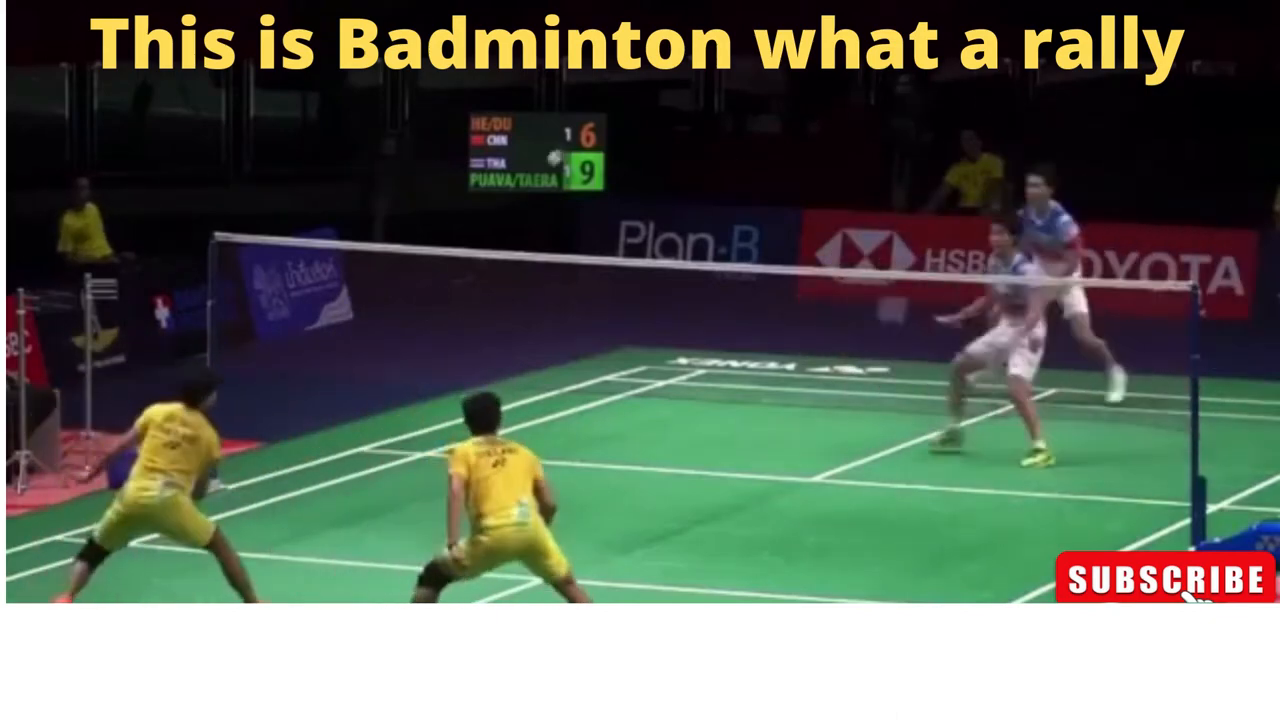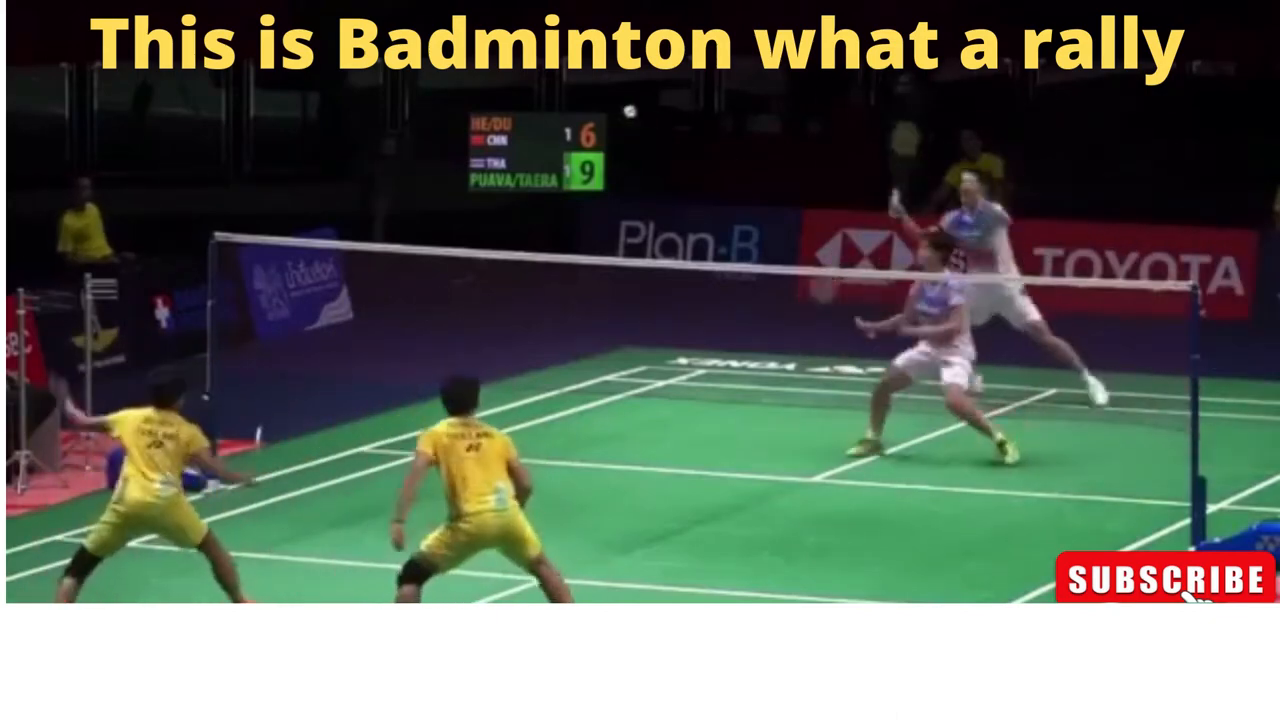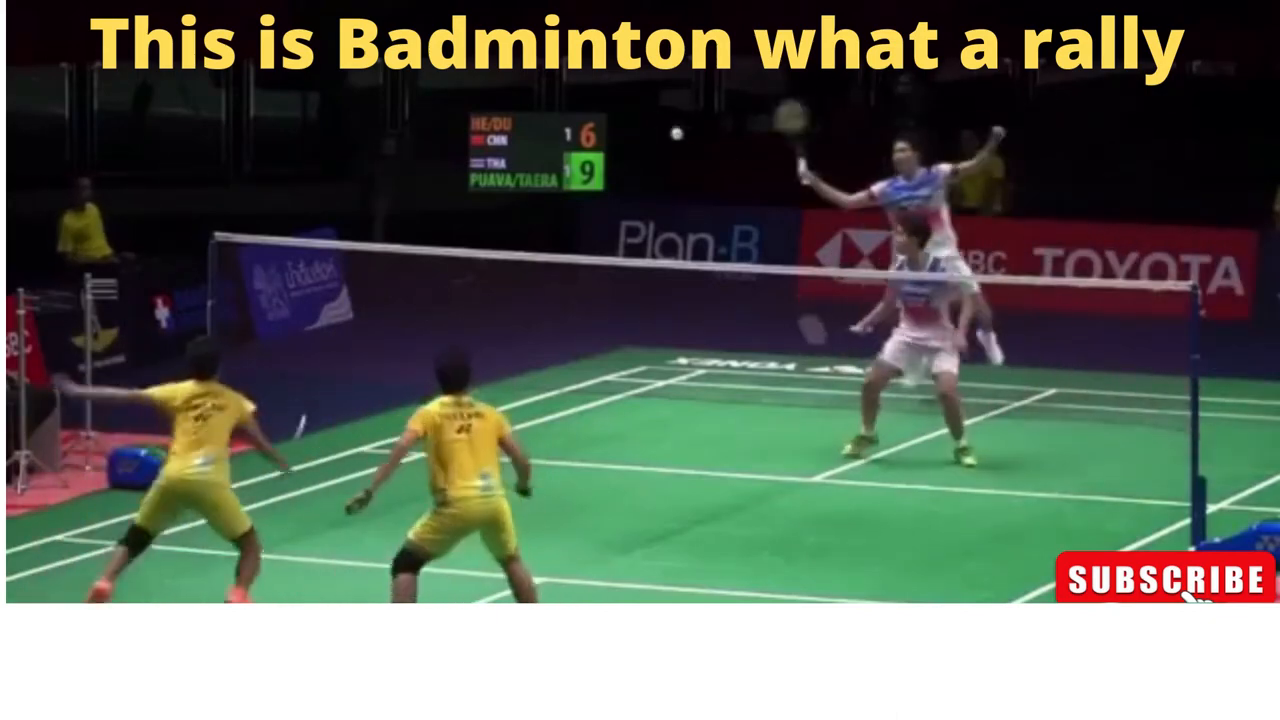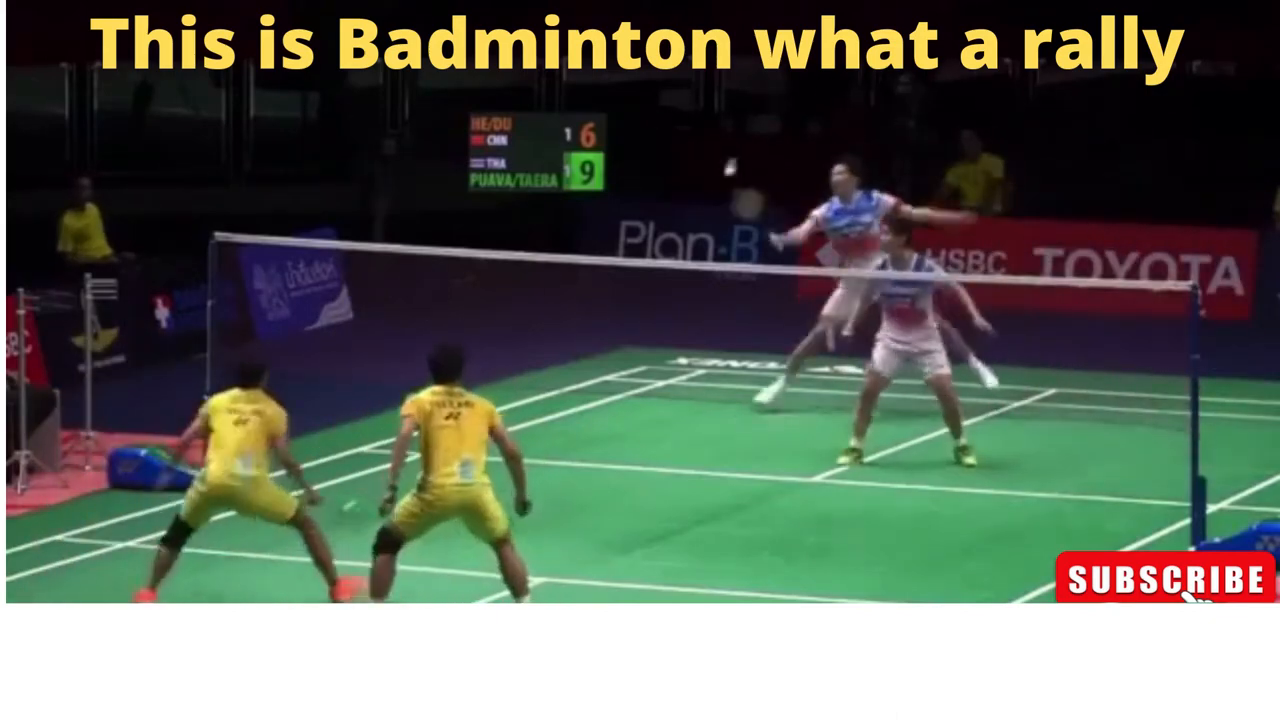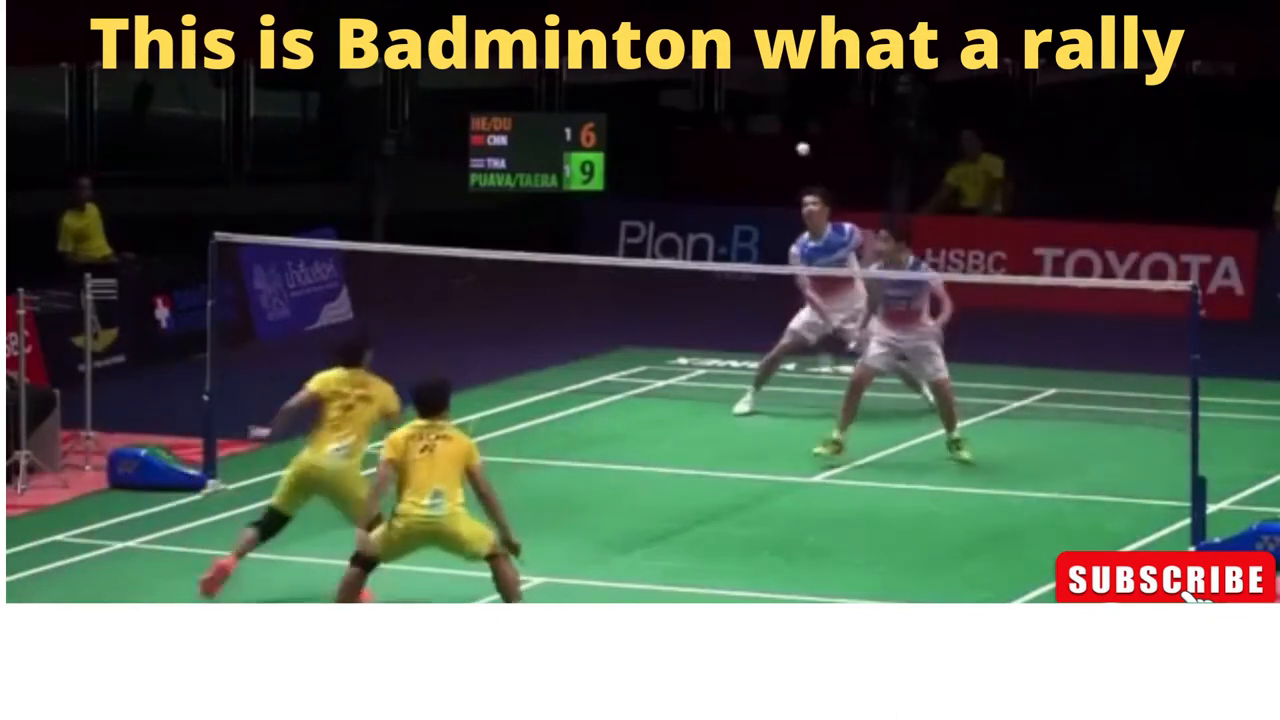
dt=0.2s
person 1, frame 1
left shoulder: (156, 412)
right shoulder: (209, 438)
left elbow: (118, 449)
right elbow: (199, 490)
left wrist: (92, 473)
right wrist: (192, 498)
left hip: (130, 499)
right hip: (169, 503)
left knee: (91, 553)
right knee: (221, 547)
left ankle: (65, 601)
person 1, frame 2
left shoulder: (130, 419)
right shoulder: (187, 431)
left elbow: (84, 421)
right elbow: (215, 470)
left wrist: (67, 405)
right wrist: (241, 478)
left hip: (130, 504)
right hip: (170, 503)
left knee: (81, 564)
right knee: (212, 548)
person 1, frame 3
left shoulder: (173, 392)
right shoulder: (234, 400)
left elbow: (123, 396)
right elbow: (259, 441)
left wrist: (78, 391)
right wrist: (279, 460)
left hip: (174, 477)
right hip: (211, 483)
left knee: (136, 538)
right knee: (250, 544)
left ankle: (104, 584)
right ankle: (239, 596)
person 1, frame 4
left shoulder: (216, 402)
right shoulder: (272, 409)
left elbow: (184, 441)
right elbow: (283, 454)
right wrist: (306, 488)
left hip: (214, 480)
right hip: (249, 482)
left knee: (178, 532)
right knee: (305, 524)
left ankle: (148, 594)
right ankle: (337, 586)
person 1, frame 5
left shoulder: (325, 379)
right shoulder: (383, 390)
left elbow: (291, 407)
left wrist: (270, 431)
left hip: (310, 462)
right hip: (343, 468)
left knee: (269, 523)
right knee: (373, 524)
left ankle: (230, 561)
person 2, frame 1
left shoulder: (1024, 269)
right shoulder: (994, 264)
left elbow: (1038, 305)
left wrist: (1027, 330)
right wrist: (958, 316)
left hip: (1026, 335)
right hip: (1005, 329)
left knee: (1017, 392)
right knee: (959, 367)
left ankle: (1041, 448)
right ankle: (954, 429)
person 2, frame 2
left shoulder: (952, 285)
right shoulder: (920, 285)
left elbow: (957, 325)
right elbow: (906, 317)
left wrist: (920, 331)
right wrist: (876, 327)
left hip: (955, 352)
right hip: (927, 348)
left knee: (955, 402)
right knee: (883, 387)
left ankle: (1000, 440)
right ankle: (872, 439)
person 2, frame 3
left shoulder: (941, 269)
right shoulder: (898, 268)
left elbow: (967, 302)
right elbow: (887, 304)
left wrist: (961, 334)
right wrist: (864, 323)
left hip: (939, 337)
right hip: (906, 334)
left knee: (947, 391)
right knee: (871, 383)
left ankle: (961, 446)
right ankle: (866, 435)
person 2, frame 4
left shoulder: (927, 269)
right shoulder: (879, 269)
left elbow: (959, 291)
right elbow: (864, 300)
left wrist: (976, 317)
left hip: (925, 338)
right hip: (890, 338)
left knee: (946, 393)
right knee: (869, 391)
left ankle: (961, 447)
right ankle: (855, 447)
person 2, frame 5
left shoulder: (922, 271)
right shoulder: (876, 272)
left elbow: (946, 304)
left wrist: (938, 323)
left hip: (920, 337)
right hip: (887, 336)
left knee: (943, 389)
right knee: (856, 382)
left ankle: (954, 441)
right ankle: (837, 440)
person 3, frame 1
left shoulder: (1063, 221)
right shoulder: (1024, 214)
left elbow: (1076, 259)
left wrist: (1049, 275)
left hip: (1065, 278)
right hip: (1038, 275)
left knee: (1083, 336)
left ankle: (1114, 372)
person 3, frame 2
left shoulder: (990, 210)
right shoulder: (955, 219)
left elbow: (1003, 218)
left wrist: (981, 200)
right wrist: (903, 218)
left hip: (1005, 287)
right hip: (978, 287)
left knee: (1045, 337)
left ankle: (1088, 379)
person 3, frame 3
left shoulder: (936, 175)
right shoulder: (887, 188)
left elbow: (975, 165)
right elbow: (848, 201)
left wrist: (992, 142)
right wrist: (815, 182)
left hip: (946, 255)
left knee: (978, 305)
left ankle: (987, 334)
person 3, frame 4
left shoulder: (874, 201)
right shoulder: (825, 212)
left elbow: (912, 214)
right elbow: (801, 233)
left wrist: (959, 217)
right wrist: (783, 239)
right hip: (853, 281)
right knee: (820, 333)
left ankle: (972, 362)
right ankle: (783, 381)
person 3, frame 5
left shoulder: (848, 232)
right shoulder: (799, 250)
right elbow: (806, 289)
right wrist: (824, 312)
left hip: (854, 305)
right hip: (820, 310)
right knee: (782, 350)
left ankle: (922, 391)
right ankle: (752, 396)
person 4, frame 1
left shoulder: (462, 453)
right shoulder: (525, 453)
left elbow: (455, 495)
right elbow: (550, 504)
left wrist: (453, 545)
left hip: (492, 535)
right hip: (531, 530)
left knee: (431, 579)
right knee: (567, 585)
person 4, frame 2
left shoulder: (435, 435)
right shoulder: (501, 436)
left elbow: (414, 475)
right elbow: (525, 485)
left wrist: (398, 521)
left hip: (468, 524)
right hip: (508, 517)
left knee: (410, 576)
right knee: (541, 568)
person 4, frame 3
left shoulder: (429, 414)
right shoulder: (491, 415)
left elbow: (399, 450)
right elbow: (521, 461)
left wrist: (370, 491)
right wrist: (524, 484)
left hip: (454, 507)
right hip: (494, 503)
left knee: (404, 566)
right knee: (511, 562)
person 4, frame 4
left shoulder: (419, 402)
right shoulder: (482, 406)
left elbow: (403, 438)
right elbow: (512, 452)
left wrist: (392, 487)
right wrist: (522, 493)
left hip: (436, 491)
right hip: (476, 490)
left knee: (386, 544)
right knee: (504, 546)
person 4, frame 5
left shoulder: (398, 438)
right shoulder: (463, 442)
left elbow: (380, 482)
right elbow: (485, 493)
left wrist: (363, 529)
right wrist: (507, 535)
left hip: (408, 521)
right hip: (451, 520)
left knee: (362, 561)
right knee: (499, 554)
